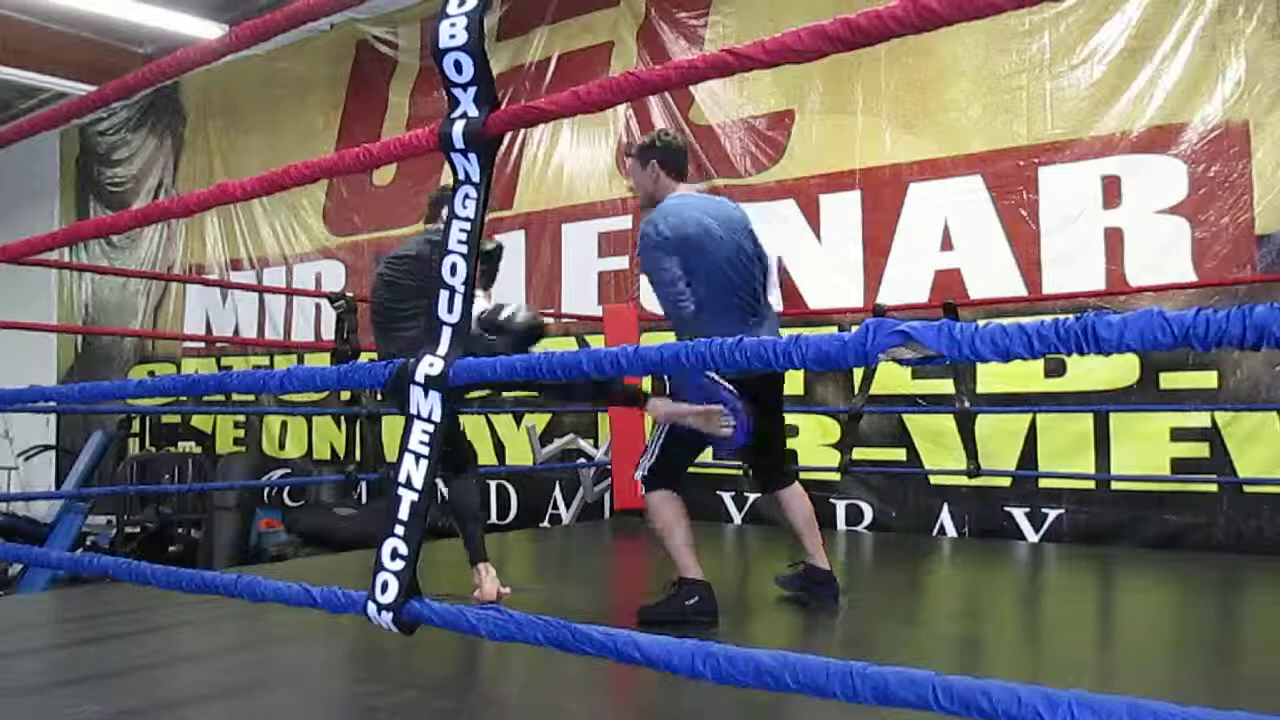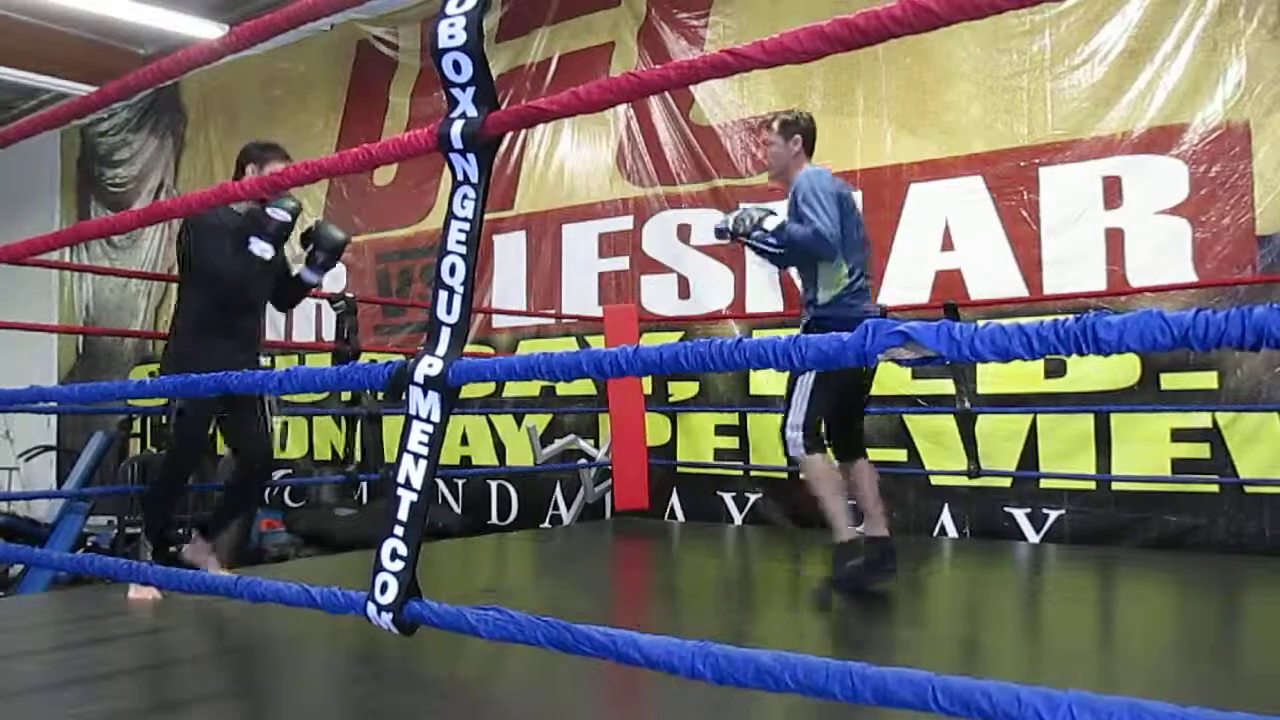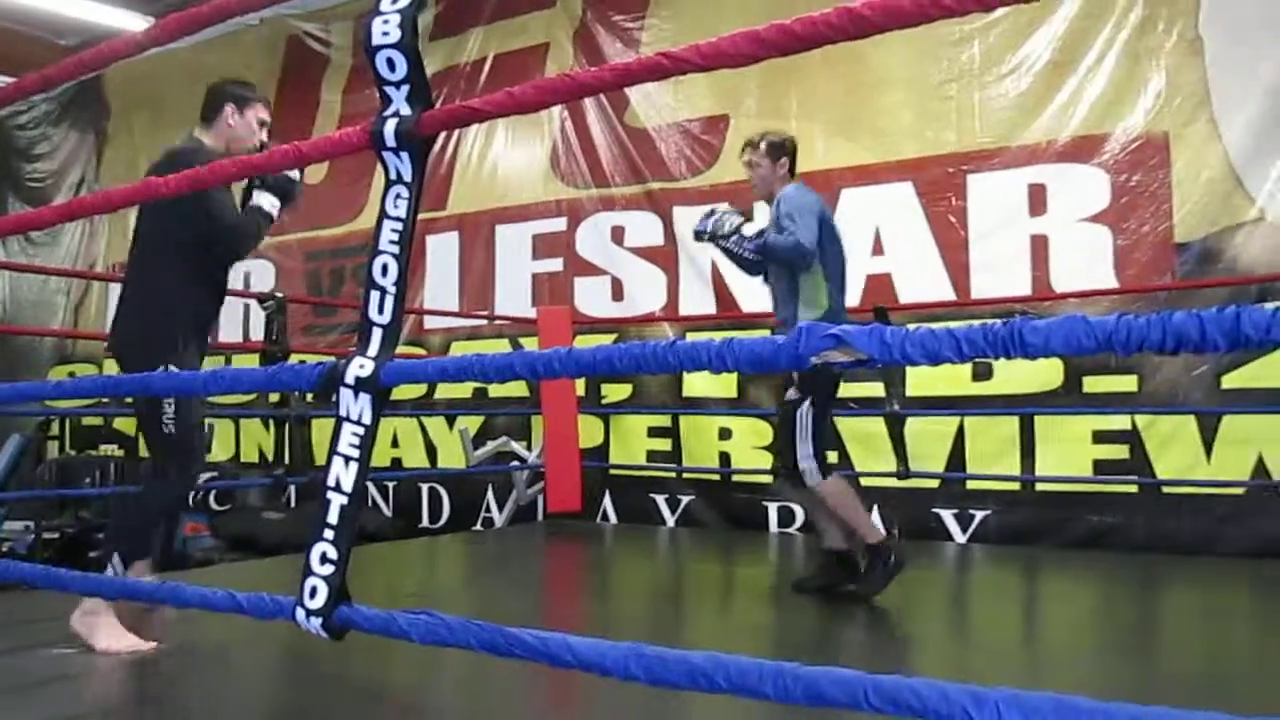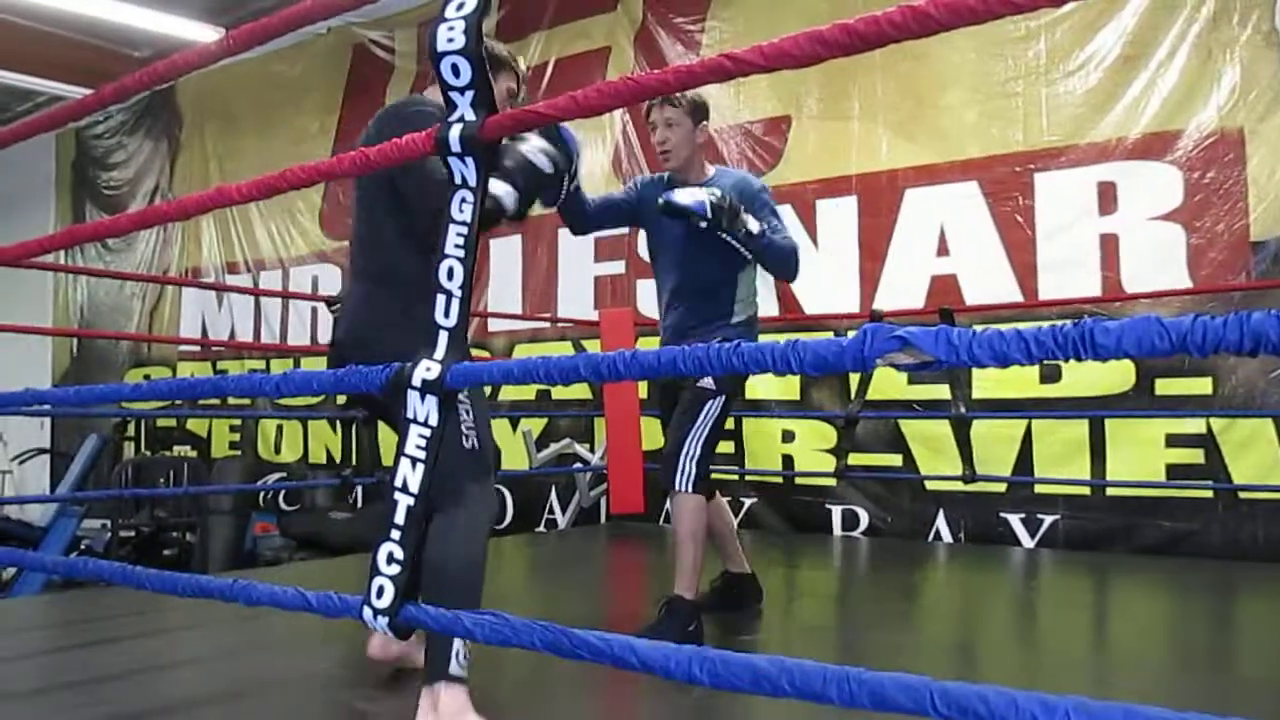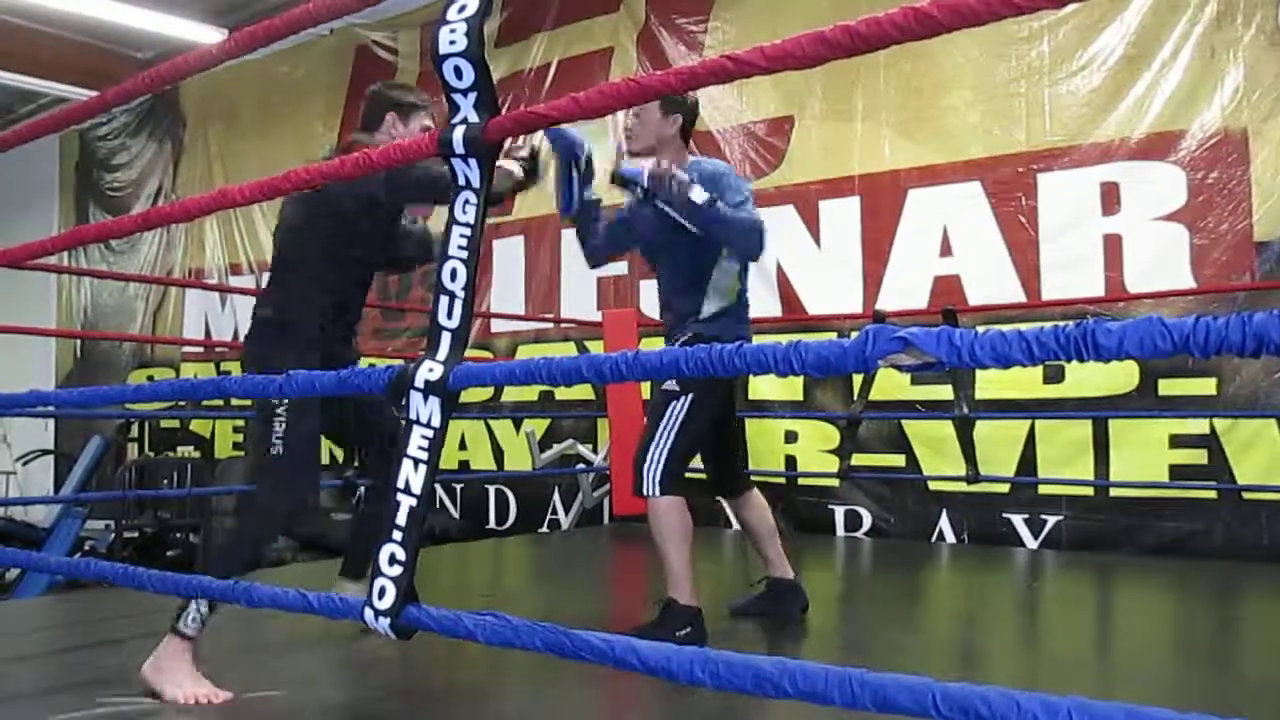
dt=1s
person 1, frame 1
left shoulder: (400, 258)
right shoulder: (434, 246)
left wrist: (481, 283)
left hip: (402, 374)
left knee: (459, 468)
left ankle: (483, 574)
person 1, frame 2
left shoulder: (265, 223)
right shoulder: (203, 221)
left elbow: (283, 298)
right elbow: (227, 286)
left wrist: (318, 264)
right wrist: (266, 235)
left hip: (242, 363)
right hip: (195, 362)
left knee: (258, 461)
right knee: (183, 461)
left ankle: (201, 544)
right ankle: (148, 561)
person 1, frame 3
left shoulder: (190, 165)
right shoulder: (194, 163)
left elbow: (211, 246)
right elbow: (234, 240)
left wrist: (266, 194)
right wrist: (271, 192)
left hip: (167, 337)
right hip: (163, 341)
left knee: (175, 460)
right knee: (178, 464)
left ankle: (140, 570)
right ankle: (98, 603)
person 1, frame 4
left shoulder: (435, 139)
right shoulder: (417, 122)
left elbow: (489, 206)
right elbow: (444, 215)
left wrist: (535, 160)
right wrist: (512, 179)
left hip: (369, 342)
right hip: (408, 339)
left knee: (440, 485)
right knee: (468, 500)
left ankle: (397, 629)
person 1, frame 5
left shoulder: (374, 182)
right shoulder: (358, 169)
left elbow: (396, 252)
right elbow: (436, 183)
right wrist: (508, 173)
left hip: (328, 353)
right hip: (287, 354)
left knee: (395, 454)
right knee: (282, 497)
left ankle: (353, 586)
right ankle: (175, 650)
person 2, frame 1
left shoulder: (657, 231)
right shoulder: (726, 211)
left elbow: (683, 310)
left wrist: (706, 382)
right hip: (760, 366)
left knee: (653, 476)
right knee: (772, 469)
left ankle: (692, 591)
right ankle: (819, 570)
person 2, frame 2
left shoulder: (813, 181)
right shoulder: (819, 185)
left elbow: (822, 240)
left wrist: (769, 225)
right wrist: (761, 232)
left hip: (836, 323)
right hip: (855, 322)
left knee: (800, 435)
right knee: (846, 441)
left ankle: (849, 545)
right ankle: (876, 547)
person 2, frame 3
left shoulder: (797, 199)
right shoulder: (788, 207)
left elbow: (801, 250)
left wrist: (744, 232)
right wrist: (739, 242)
left knee: (806, 462)
right knee: (800, 458)
left ankle: (880, 546)
right ankle: (838, 555)
person 2, frame 4
left shoulder: (743, 188)
right shoulder: (652, 190)
left elbow: (787, 264)
right elbow: (583, 218)
left wrist: (733, 217)
right wrist: (564, 186)
left hip: (724, 345)
right hip: (677, 348)
left knee: (685, 470)
right knee: (686, 473)
left ankle: (682, 613)
right ankle: (740, 580)
person 2, frame 5
left shoulder: (715, 176)
right shoulder: (644, 195)
left elbow: (750, 240)
right elbow: (600, 248)
left wrist: (686, 193)
right wrist: (575, 187)
left hip: (711, 340)
right hip: (704, 344)
left knee: (656, 470)
right knee: (729, 474)
left ankle: (682, 615)
right ankle: (784, 586)
